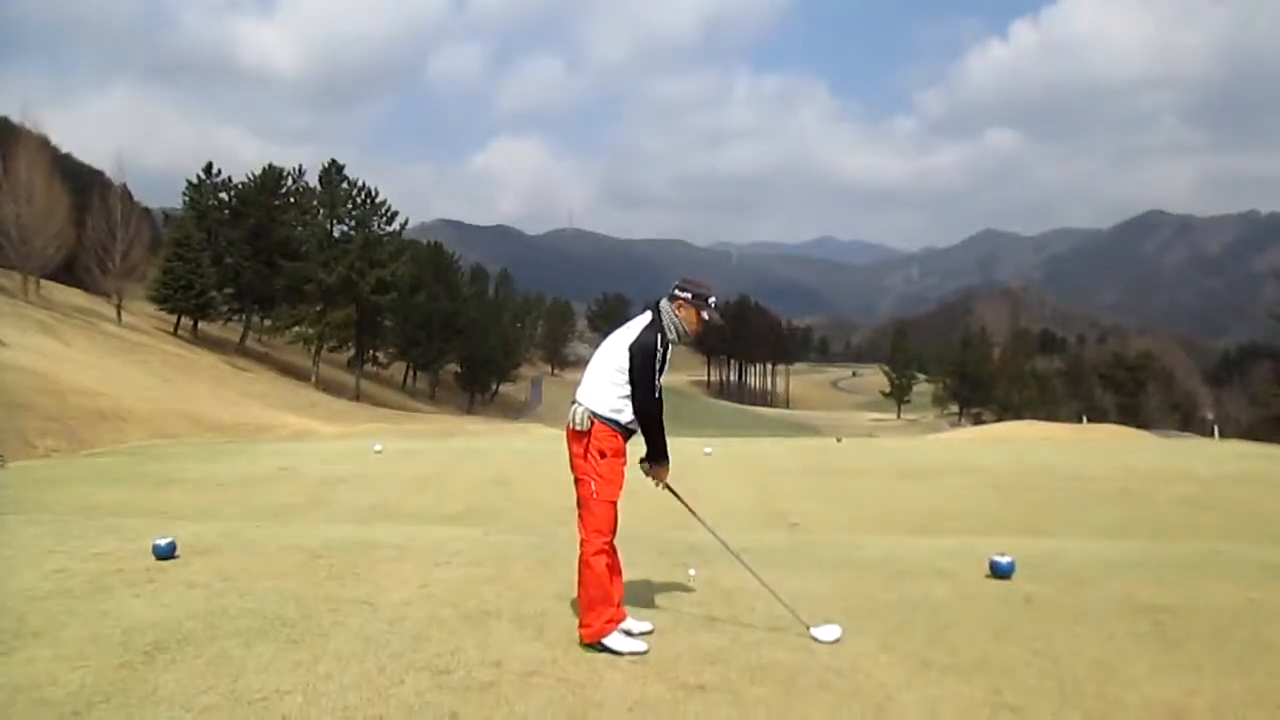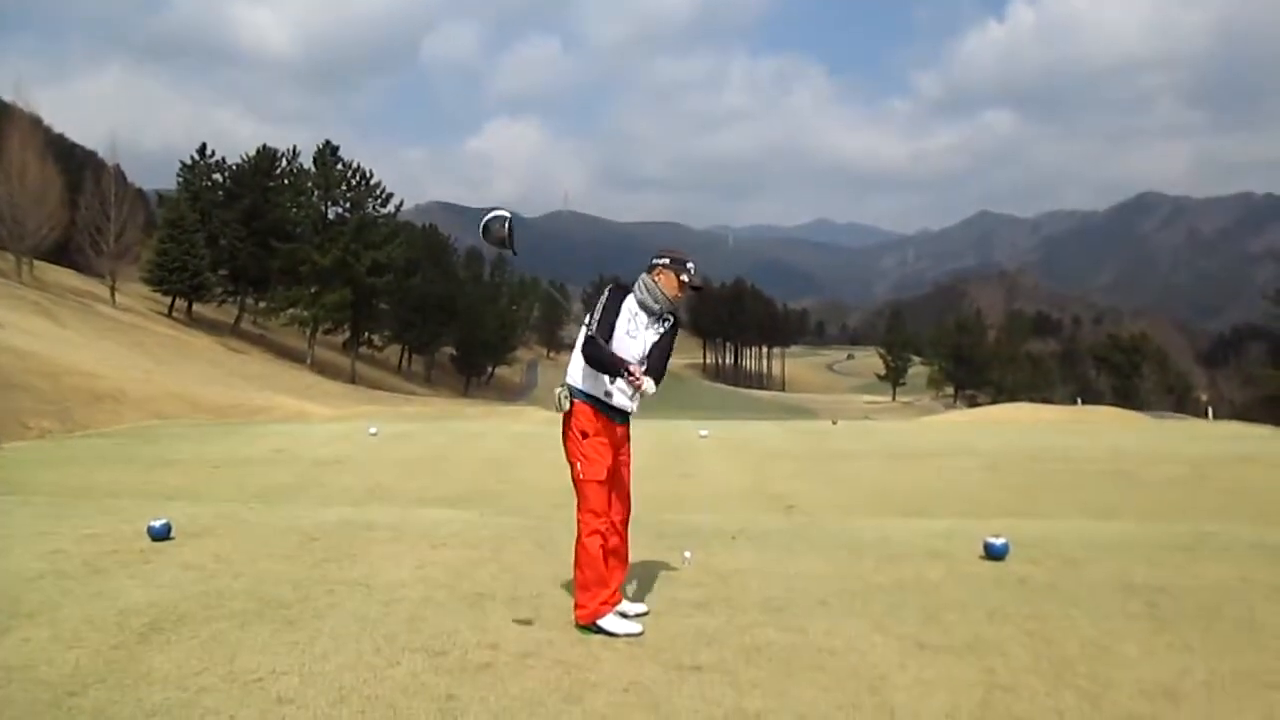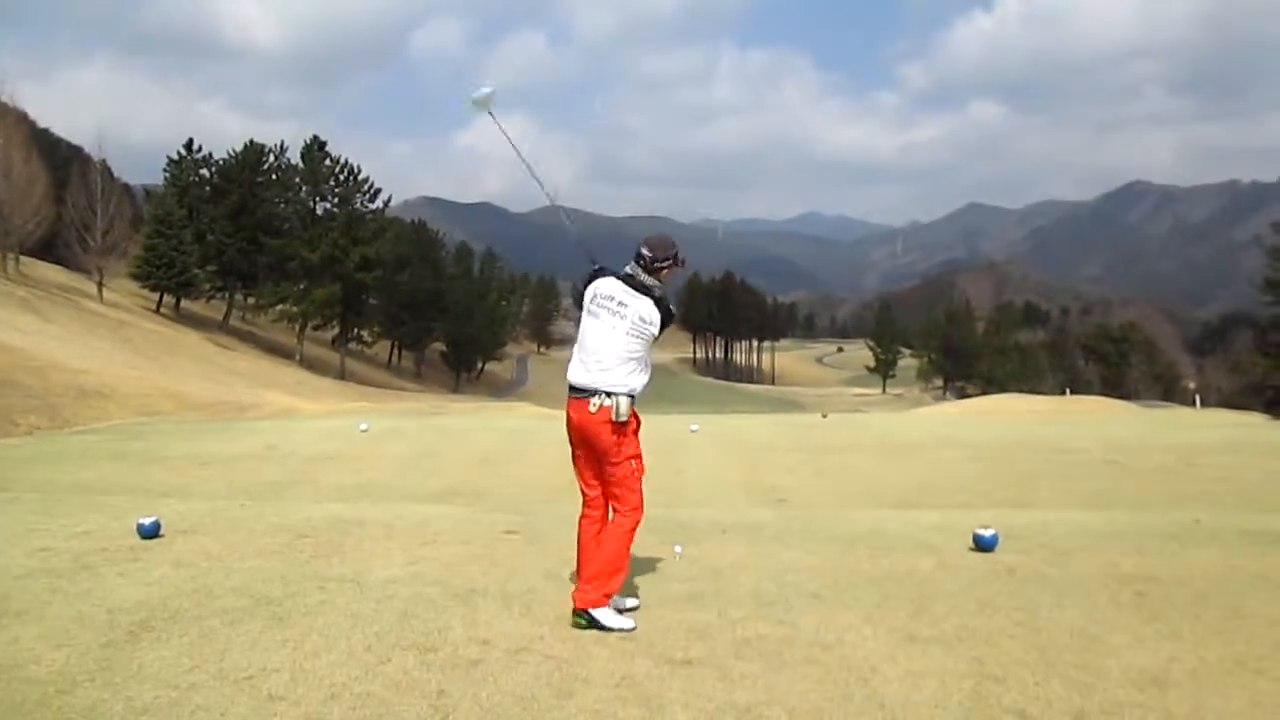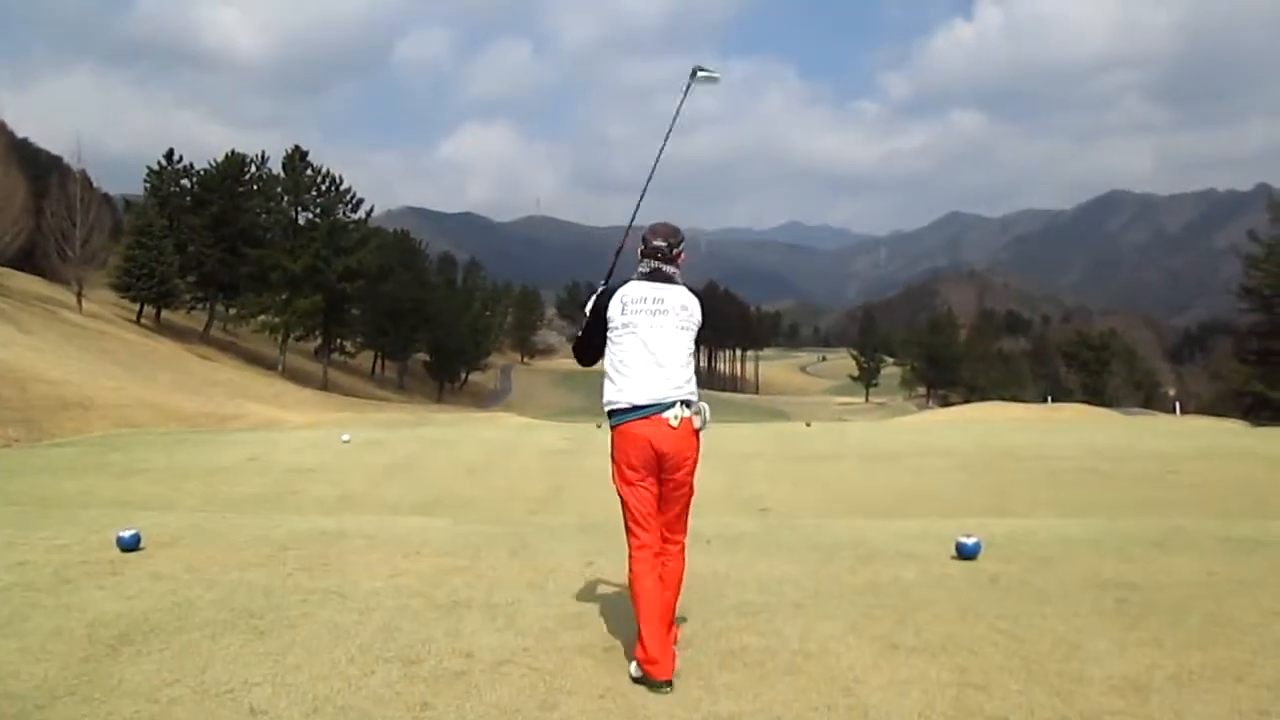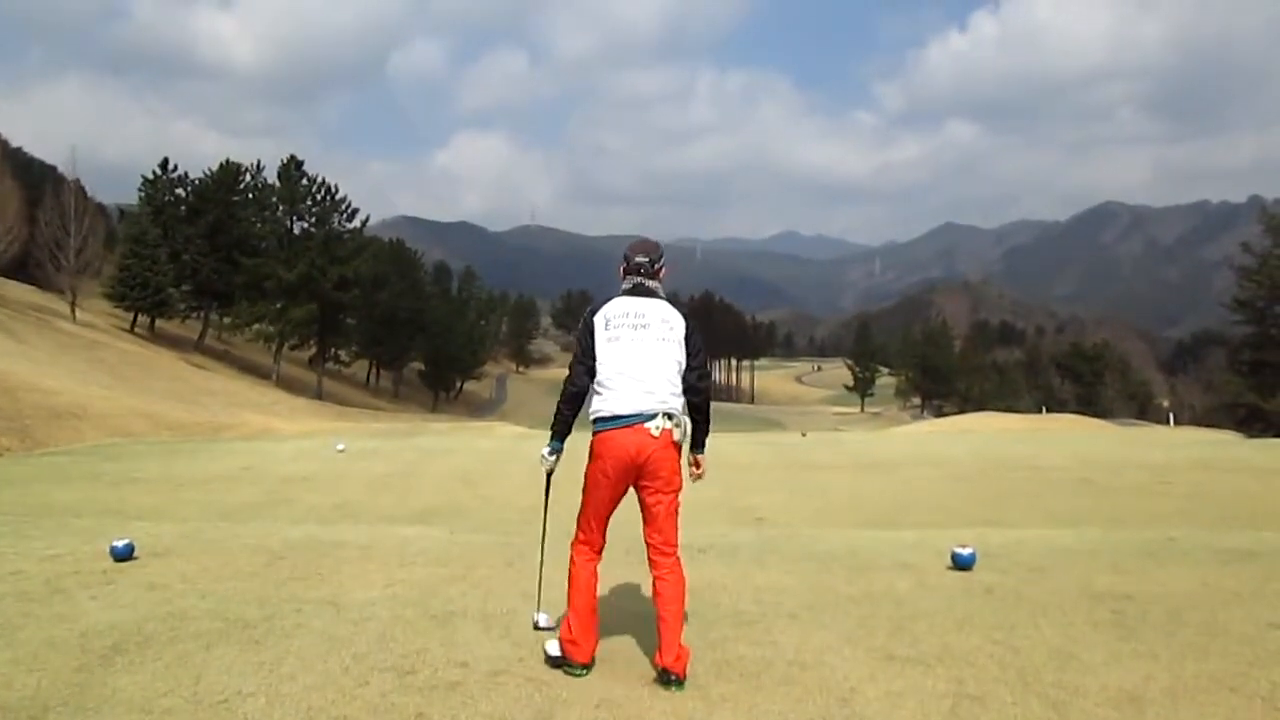
dt=1s
person 1, frame 1
left shoulder: (653, 333)
right shoulder: (650, 339)
left elbow: (648, 402)
right elbow: (646, 404)
left wrist: (654, 455)
right wrist: (659, 459)
left hip: (606, 434)
right hip: (596, 434)
left knee: (605, 530)
right knee: (597, 531)
left ankle: (611, 613)
right ankle: (598, 627)
person 1, frame 2
left shoulder: (667, 323)
right shoulder: (617, 298)
left elbow: (657, 366)
right elbow: (592, 350)
left wrist: (646, 378)
right wrist: (625, 368)
left hip: (618, 421)
right hip: (587, 416)
left knee: (617, 513)
right knee: (594, 514)
left ankle: (609, 595)
right ankle: (592, 608)
person 1, frame 3
left shoulder: (598, 283)
right shoulder: (659, 313)
left hip: (578, 405)
right hip: (612, 414)
left knee: (595, 503)
right knee: (627, 508)
left ankle: (596, 590)
right ankle: (592, 599)
person 1, frame 4
left shoulder: (615, 296)
right shoulder: (692, 304)
left elbow: (584, 355)
left wrist: (593, 308)
left hip: (632, 429)
right hip: (682, 426)
left knee: (643, 545)
right knee: (672, 540)
left ankle: (654, 661)
right ankle: (662, 641)
person 1, frame 5
left shoulder: (600, 315)
right shoulder: (679, 320)
left elbow: (577, 383)
right elbow: (698, 387)
left wrist: (556, 441)
right wrist: (698, 446)
left hip: (611, 438)
right hip: (662, 439)
left knee: (588, 545)
right knee: (665, 553)
left ankle: (576, 649)
right ankle: (672, 662)
